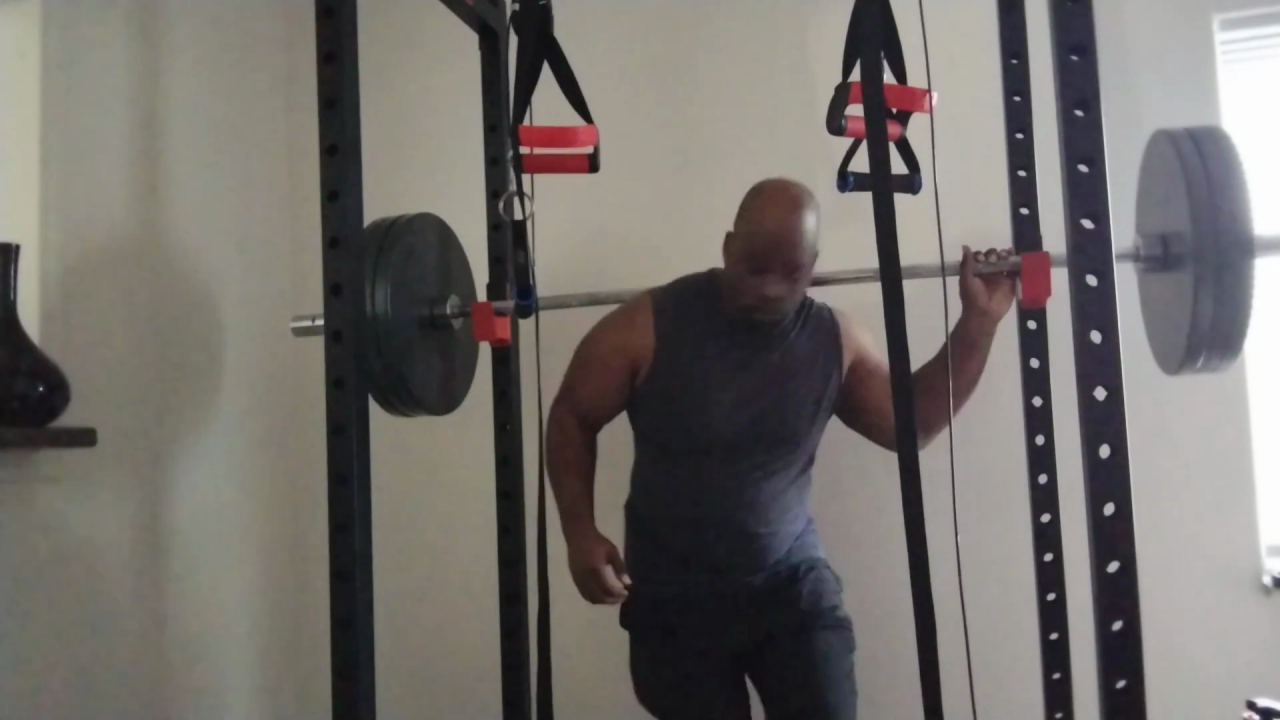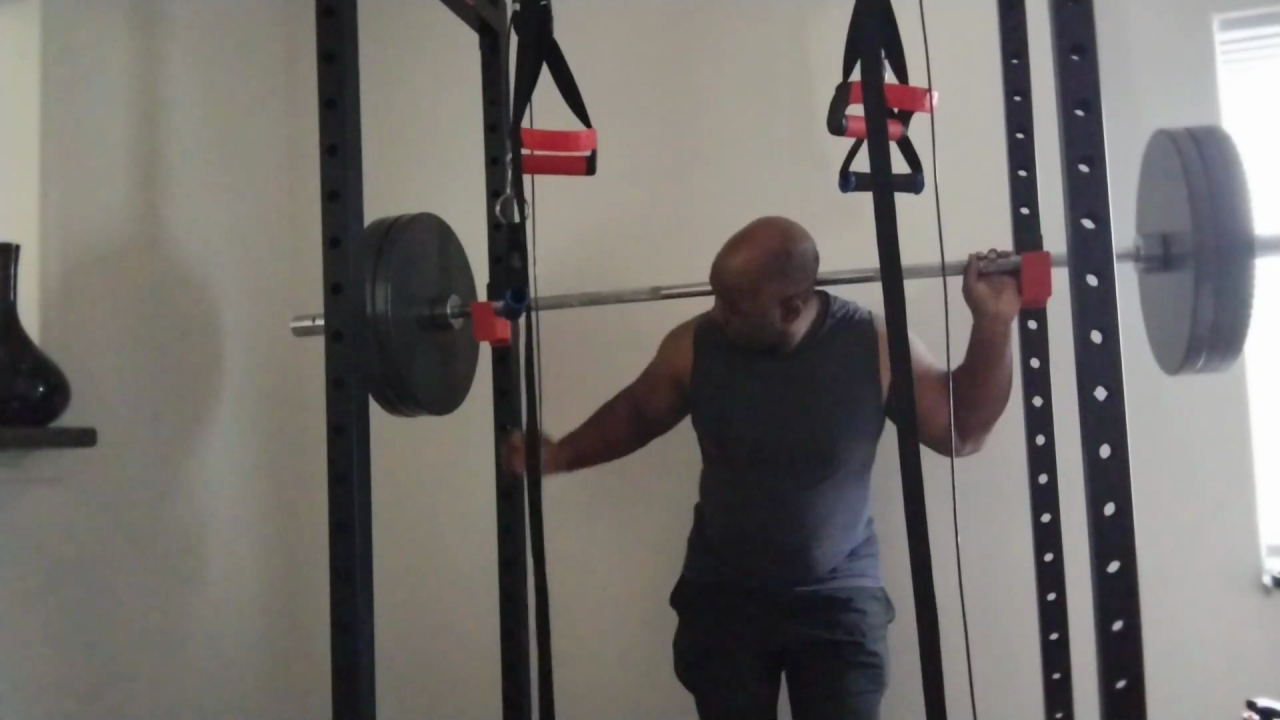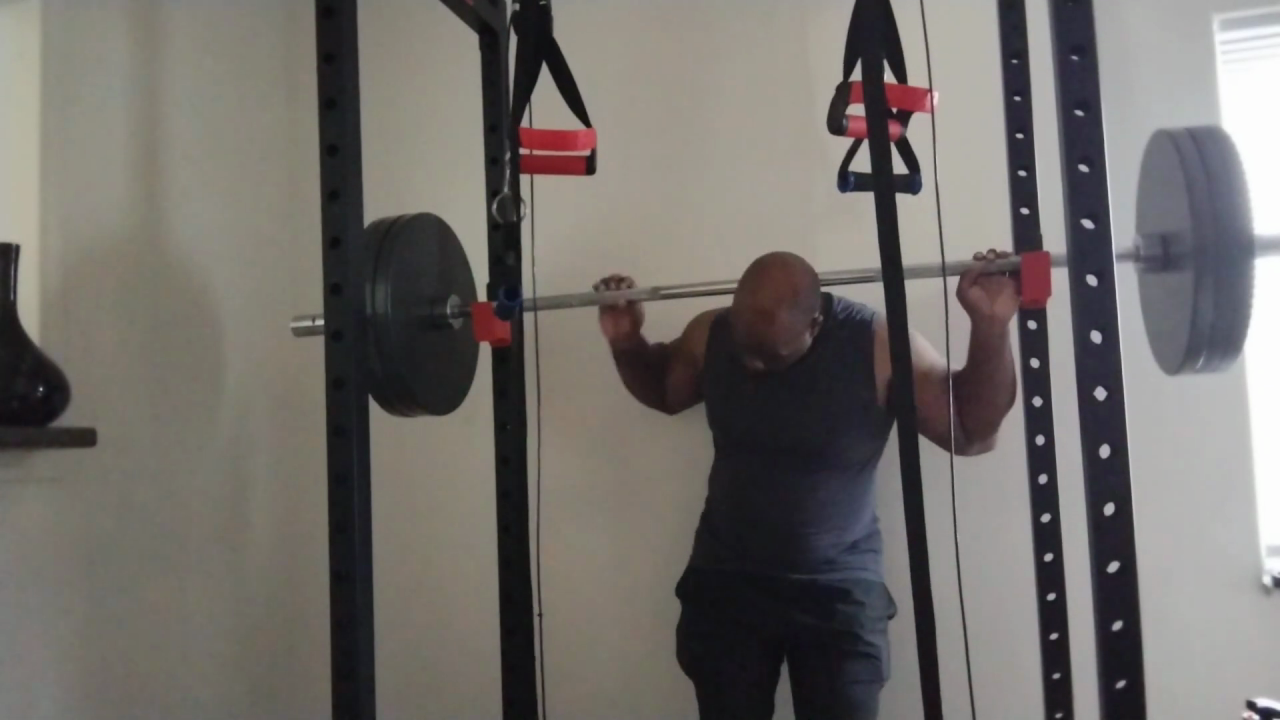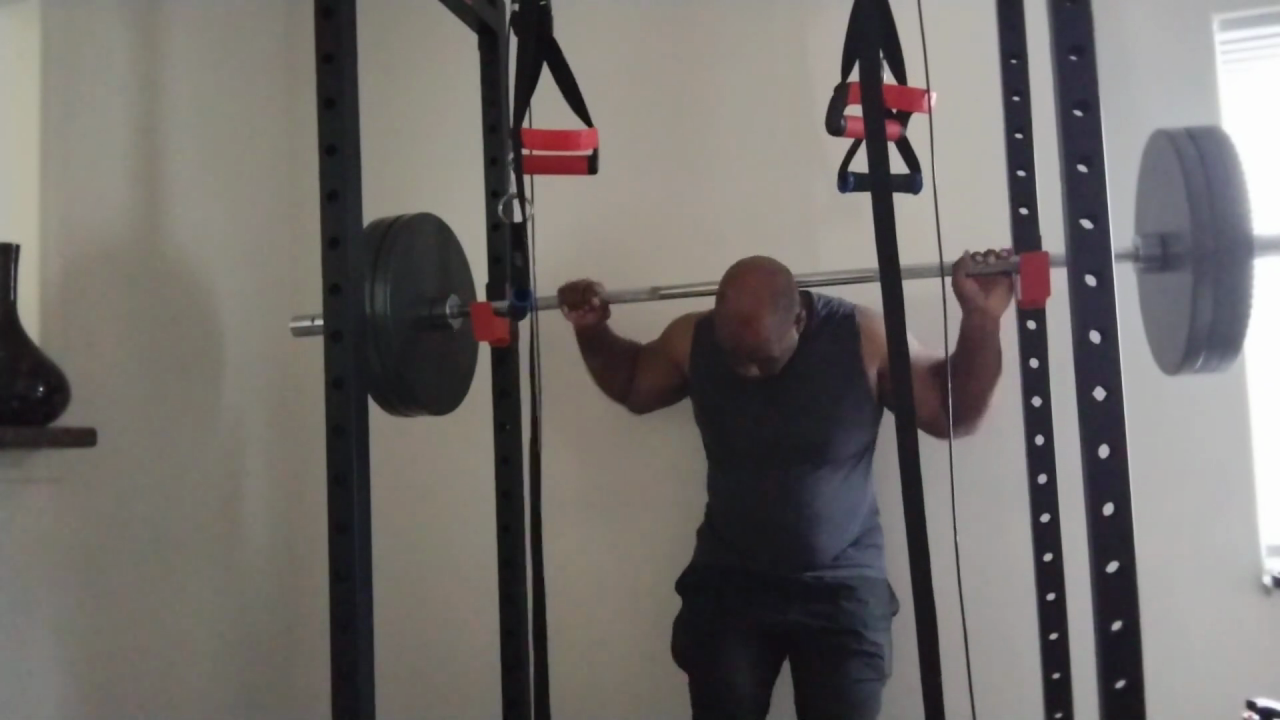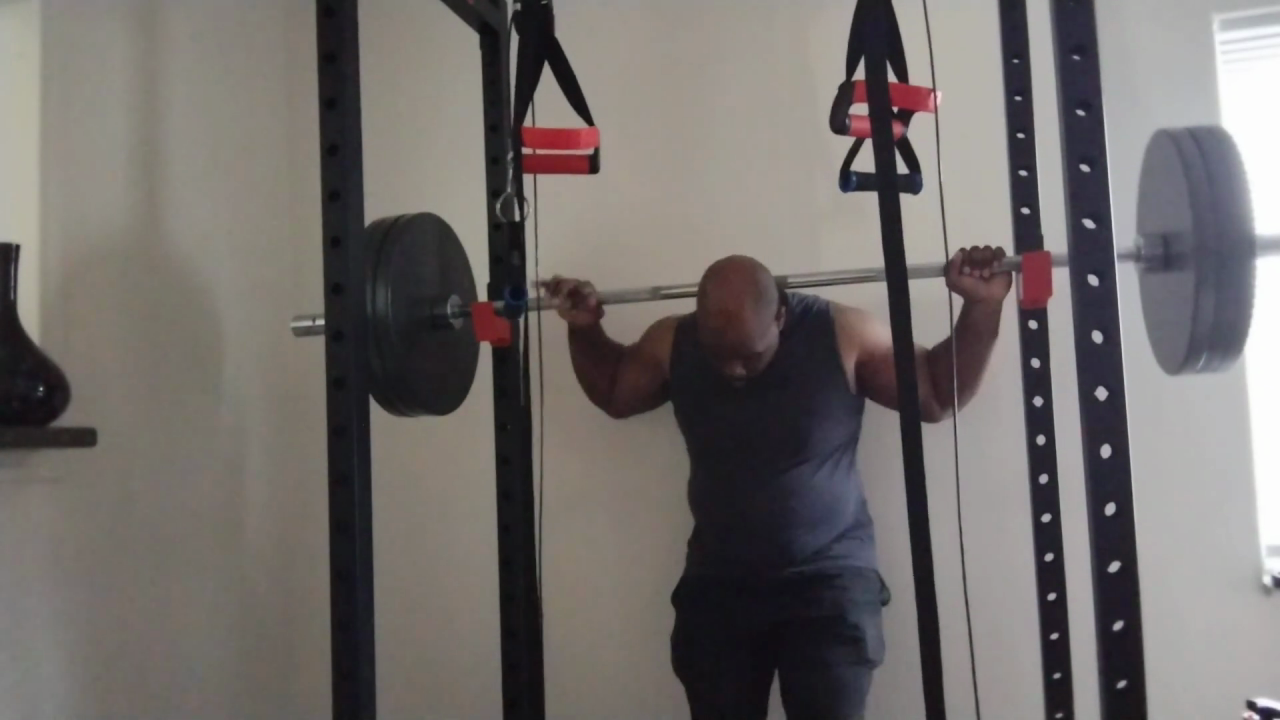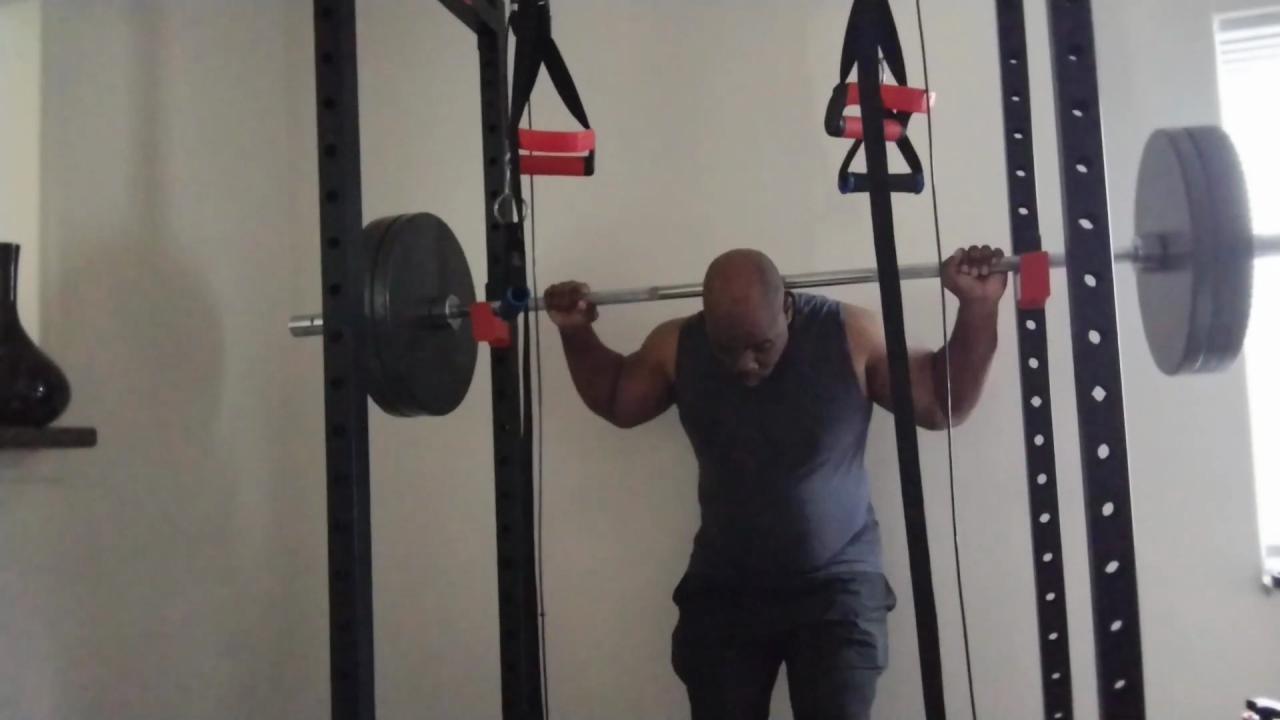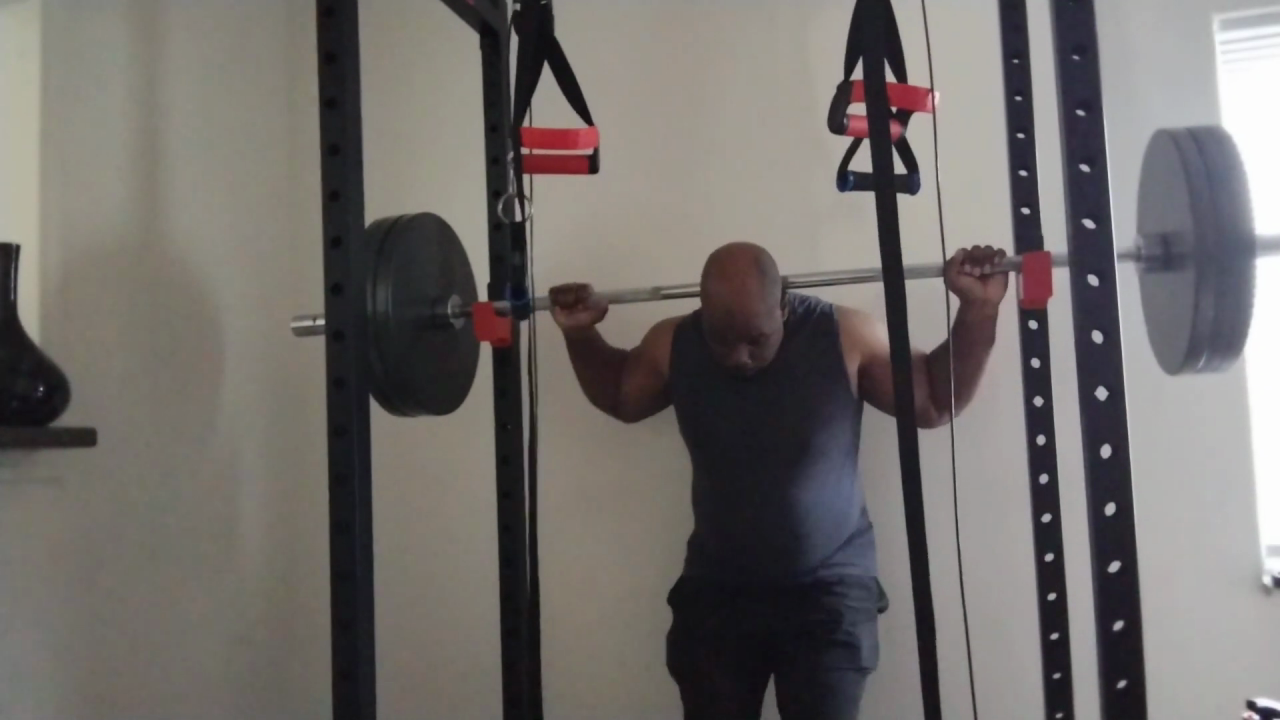
dt=0.7s
person 1, frame 1
left shoulder: (830, 337)
right shoulder: (645, 327)
left elbow: (910, 422)
right elbow: (573, 418)
left wrist: (979, 320)
right wrist: (581, 530)
left hip: (791, 582)
right hip: (675, 600)
person 1, frame 2
left shoulder: (874, 347)
right shoulder: (693, 347)
left elbow: (961, 431)
right elbow: (638, 414)
left wrist: (993, 324)
right wrist: (560, 453)
left hip: (838, 600)
right hip: (723, 596)
person 1, frame 3
left shoulder: (880, 347)
right shoulder: (711, 336)
left elbow: (972, 430)
right elbow: (664, 388)
left wrist: (991, 327)
right wrist: (625, 342)
left hip: (838, 591)
right hip: (726, 585)
person 1, frame 4
left shoulder: (865, 339)
right shoulder: (693, 340)
left elbow: (955, 414)
right elbow: (633, 386)
left wrist: (982, 319)
right wrist: (592, 329)
left hip: (840, 586)
right hip: (728, 580)
person 1, frame 5
left shoulder: (843, 335)
right shoulder: (674, 343)
left elbow: (940, 396)
right elbow: (614, 391)
left wrist: (981, 307)
right wrist: (584, 329)
left hip: (827, 581)
right hip: (719, 587)
person 1, frame 6
left shoulder: (852, 336)
right shoulder: (677, 347)
left elbow: (945, 404)
right elbow: (616, 401)
left wrist: (978, 307)
right wrist: (577, 332)
left hip: (836, 586)
right hip: (724, 589)
person 1, frame 7
left shoulder: (844, 337)
right shoulder: (673, 345)
left elbow: (936, 401)
right elbow: (620, 396)
left wrist: (978, 309)
right wrist: (581, 335)
left hip: (827, 591)
right hip: (716, 593)
